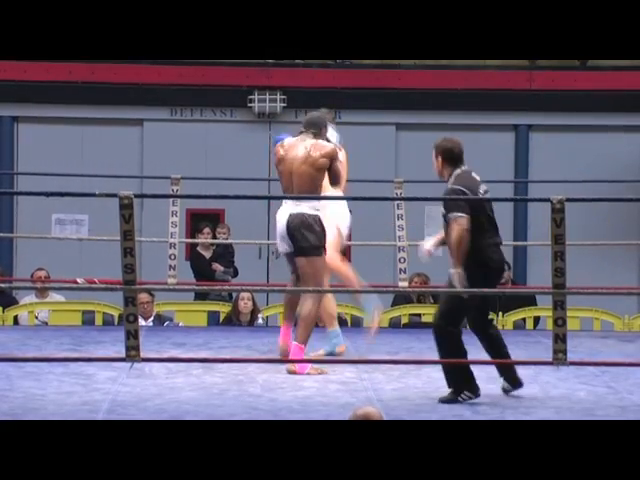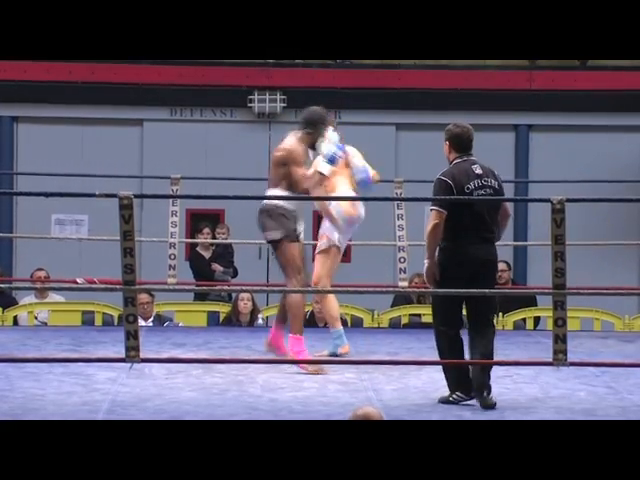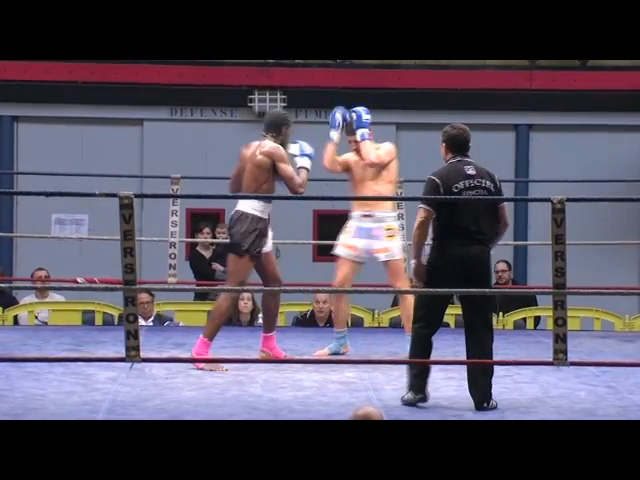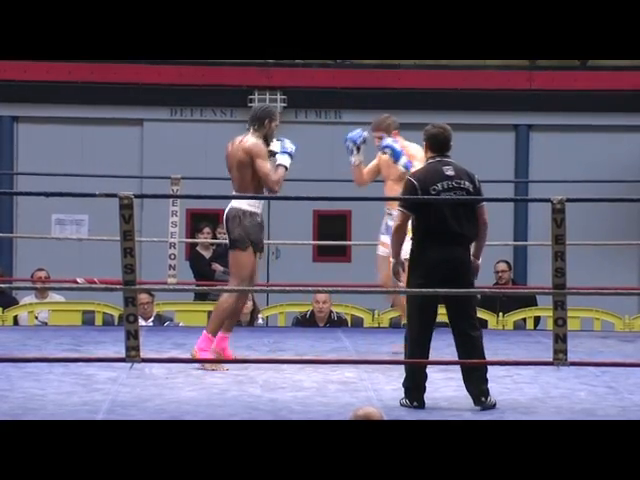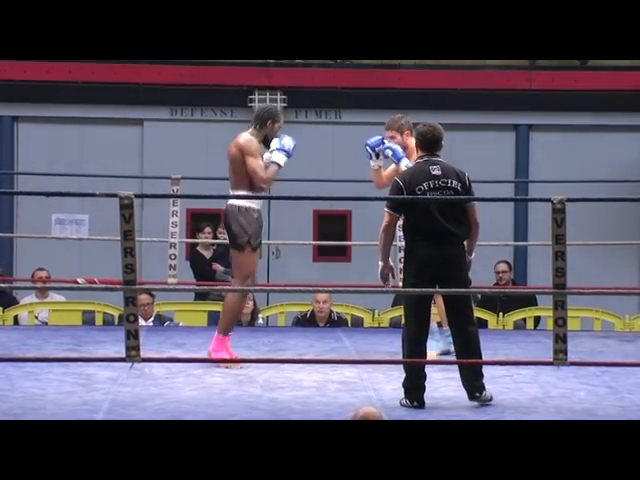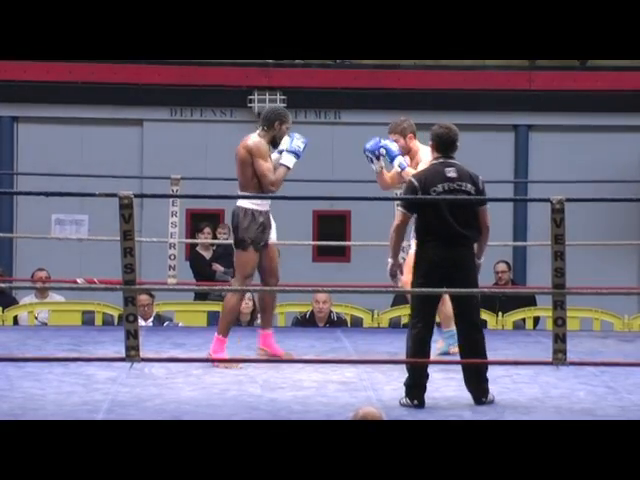
dt=0.3s
person 1, frame 1
left shoulder: (455, 188)
right shoulder: (470, 182)
left elbow: (460, 229)
left wrist: (456, 268)
right wrist: (436, 241)
left hip: (476, 265)
right hip: (487, 261)
left knee: (445, 324)
right knee: (480, 323)
left ankle: (464, 388)
right ankle: (510, 377)
person 1, frame 2
left shoulder: (448, 178)
right shoulder: (491, 175)
left elbow: (436, 224)
right elbow: (505, 215)
left wrist: (430, 261)
left hip: (457, 257)
right hip: (486, 256)
left knee: (446, 324)
right knee: (482, 325)
left ankle: (461, 387)
right ankle: (482, 389)
person 1, frame 3
left shoulder: (439, 178)
right shoulder: (489, 177)
left elbow: (422, 222)
right elbow: (503, 221)
left wrist: (416, 260)
left hip: (446, 257)
right hip: (479, 258)
left knee: (424, 325)
right knee: (480, 330)
left ankle: (417, 389)
right ankle: (483, 396)
person 1, frame 4
left shoulder: (417, 179)
right shoulder: (469, 177)
left elbow: (400, 225)
right elbow: (482, 222)
left wrist: (395, 258)
right wrist: (476, 257)
left hip: (427, 259)
right hip: (460, 258)
left knee: (419, 329)
right knee: (468, 328)
left ankle: (414, 394)
right ankle: (481, 392)
person 1, frame 5
left shoulder: (405, 179)
right shoulder: (459, 176)
left elbow: (388, 225)
right elbow: (473, 221)
left wrist: (384, 261)
right wrist: (469, 253)
left hip: (420, 257)
right hip: (453, 256)
left knee: (415, 328)
right knee: (464, 323)
left ankle: (414, 394)
right ankle: (476, 387)
person 1, frame 6
left shoulder: (420, 179)
right shoulder: (472, 179)
left elbow: (400, 224)
right elbow: (484, 225)
left wrist: (393, 257)
right wrist: (477, 257)
left hip: (430, 258)
right hip: (463, 258)
left knee: (420, 327)
right knee: (471, 326)
left ankle: (415, 393)
right ankle: (480, 391)
person 2, frame 1
left shoulder: (281, 147)
right shoulder: (328, 149)
right elbow: (336, 181)
left hip: (285, 216)
right hip: (307, 218)
left knee: (298, 279)
right knee: (314, 290)
left ankle: (285, 339)
right ankle: (298, 359)
person 2, frame 2
left shoulder: (294, 141)
right shoulder: (295, 149)
right elbow: (304, 187)
left hip: (286, 214)
right hip: (278, 213)
left knee: (297, 279)
right knee: (297, 280)
left ankle: (276, 337)
right ankle: (298, 351)
person 2, frame 3
left shoulder: (249, 149)
right shoulder: (276, 151)
left elbow: (234, 187)
right elbow: (298, 188)
right wrist: (304, 161)
left hip: (256, 222)
right hip: (248, 222)
left knee: (275, 282)
right knee: (233, 289)
left ankle: (269, 345)
right ankle: (201, 350)
person 2, frame 4
left shoulder: (238, 142)
right shoulder: (255, 145)
right elbow: (273, 186)
left wrist: (271, 154)
right wrist: (284, 159)
left hip: (246, 216)
right hip: (244, 217)
left knee: (246, 286)
right knee: (239, 286)
left ankle: (220, 345)
right ankle: (204, 345)
person 2, frame 5
left shoulder: (247, 142)
right shoulder: (248, 142)
right elbow: (262, 182)
left wrist: (272, 155)
right wrist: (280, 156)
left hip: (246, 213)
right hip: (243, 213)
left knee: (244, 282)
right knee: (243, 282)
left ankle: (223, 345)
right ankle: (218, 345)
person 2, frame 6
left shoulder: (256, 144)
right shoulder: (256, 144)
right elbow: (271, 184)
left wrist: (280, 153)
right wrist: (290, 157)
left hip: (261, 215)
right hip: (250, 216)
left knee: (271, 279)
right knee: (242, 283)
left ankle: (267, 342)
right ankle: (218, 347)
person 3, frame 1
left shoulder: (334, 148)
left hip: (332, 210)
right hip: (319, 213)
left knee: (331, 261)
left ankle: (370, 304)
right ankle: (335, 342)
person 3, frame 2
left shoulder: (348, 153)
right shoulder: (317, 162)
left elbow: (372, 176)
right elbow: (308, 185)
left wrist: (363, 171)
right wrist: (323, 163)
left hip: (346, 206)
right hip: (329, 221)
right knee: (319, 283)
right ankle: (339, 343)
person 3, frame 3
left shoulder: (387, 149)
right shoulder: (349, 158)
left elbow: (372, 159)
right elbow: (329, 165)
left wrist: (363, 130)
right wrist: (335, 133)
left hip: (384, 224)
right hip: (357, 224)
left knee: (401, 287)
right knee: (340, 285)
right ankle: (340, 342)
person 3, frame 4
left shoulder: (414, 151)
right shoulder: (383, 154)
right elbow: (361, 181)
left wrist: (401, 158)
right wrist: (356, 153)
right hip: (389, 221)
right knee: (386, 282)
person 3, frame 5
right shoulder: (401, 157)
right elbow: (380, 183)
left wrist: (403, 162)
right wrist: (375, 159)
left ankle: (435, 339)
right ankle: (448, 341)
person 3, frame 6
left shoulder: (427, 154)
right shoulder: (407, 159)
right elbow: (385, 184)
left wrist: (397, 160)
right wrist: (377, 159)
left knee: (412, 281)
right ankle: (450, 341)
